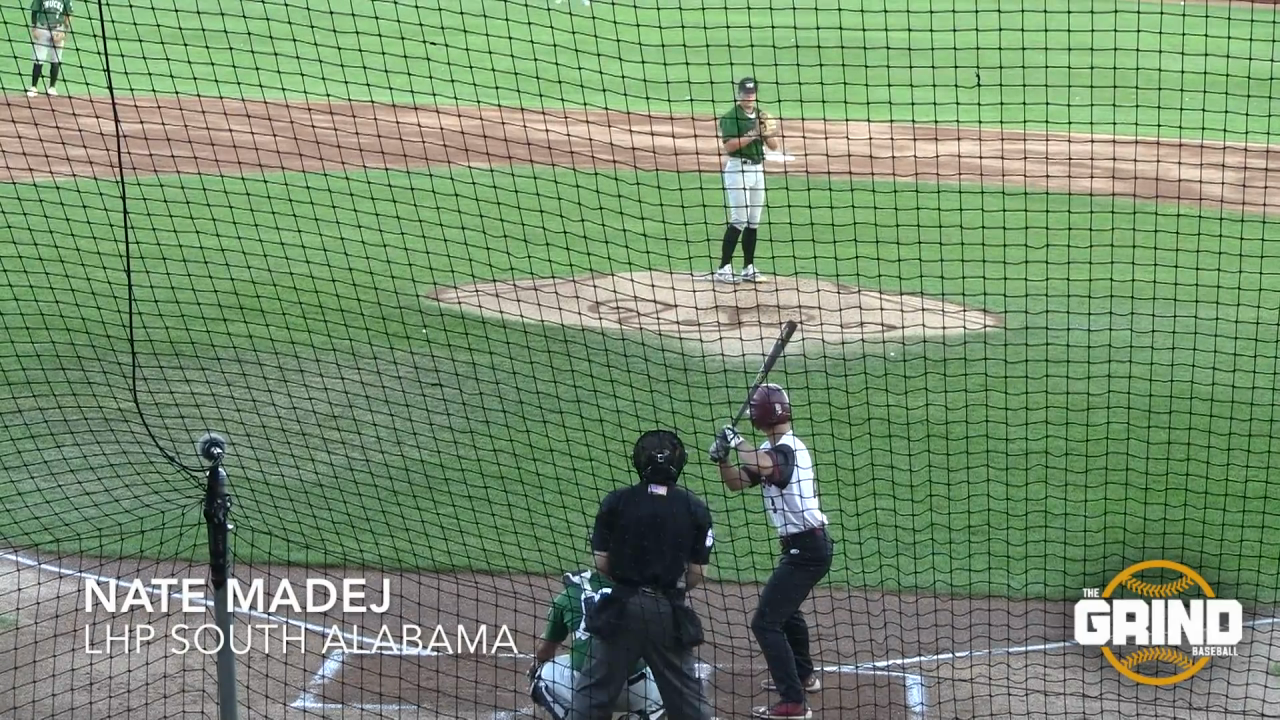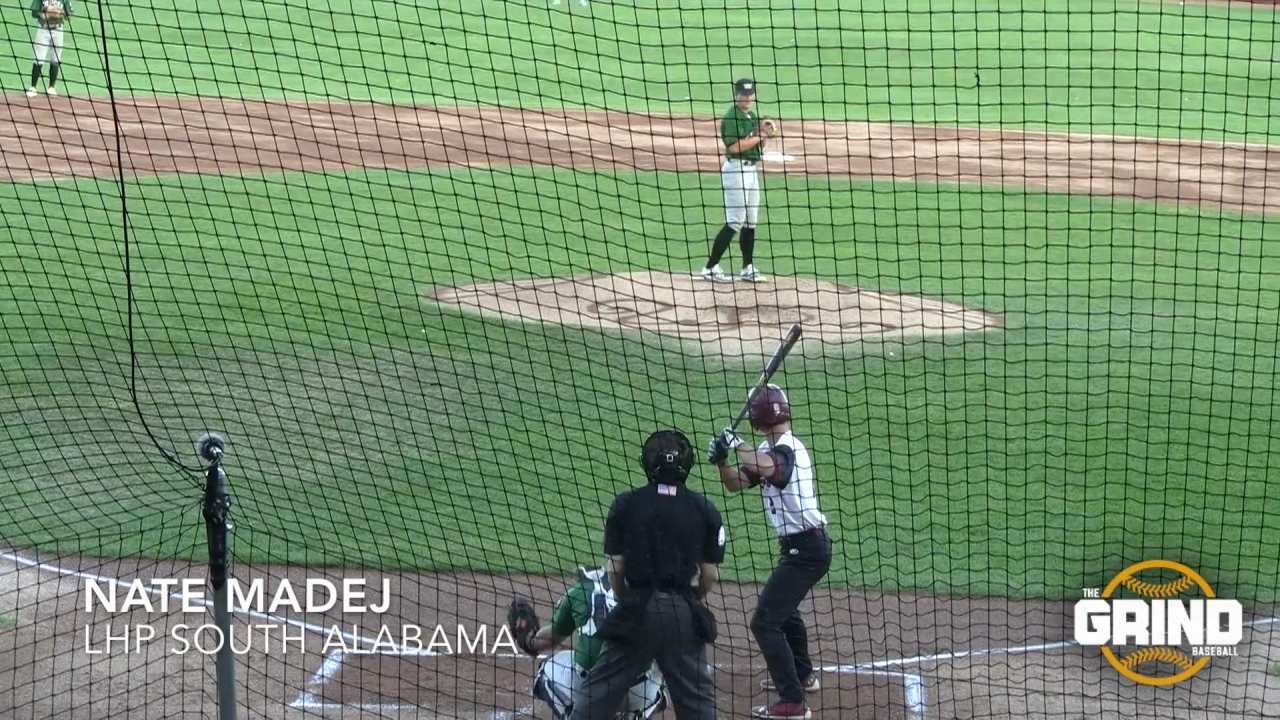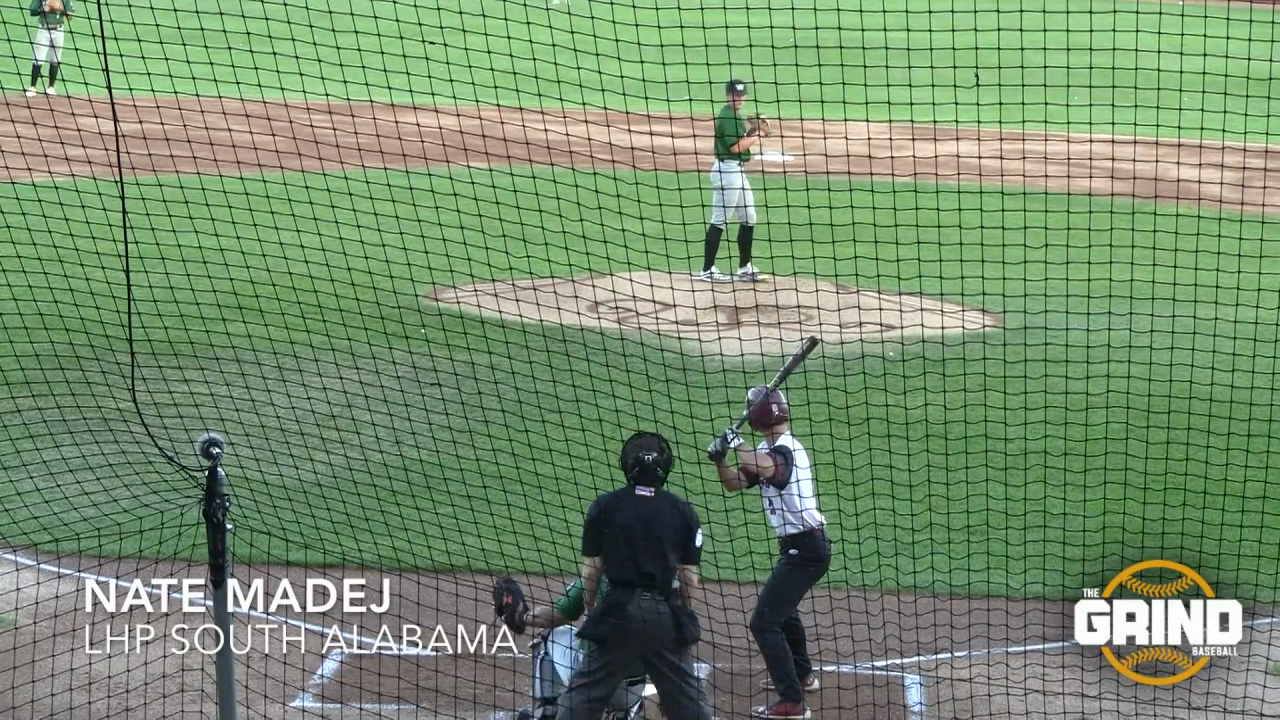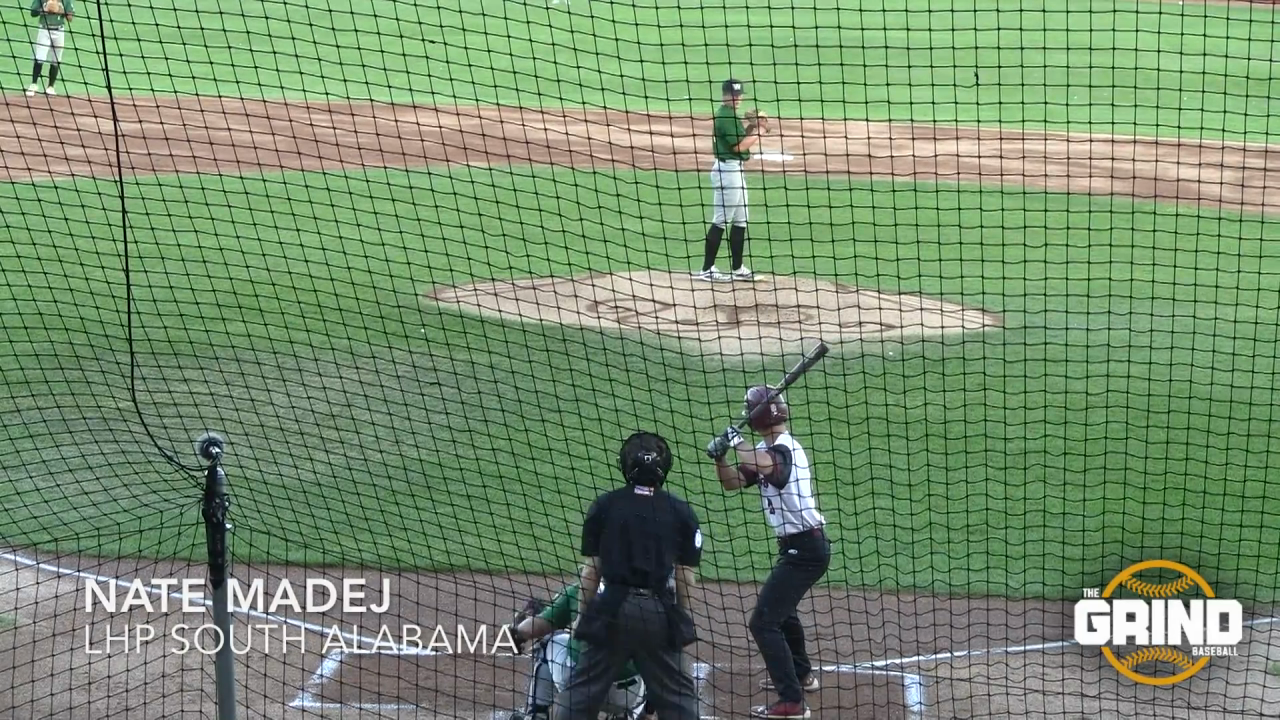
dt=0.3s
person 1, frame 1
left shoulder: (788, 448)
right shoulder: (771, 449)
left elbow: (765, 467)
right elbow: (738, 483)
left wrist: (737, 442)
right wrist: (723, 458)
left hip: (807, 548)
right hip: (804, 546)
left knee: (765, 622)
right knee: (785, 609)
right ankle: (803, 675)
person 1, frame 2
left shoulder: (787, 449)
right shoulder: (769, 449)
left elbow: (767, 468)
right elbow: (736, 484)
left wrist: (736, 444)
right wrist: (721, 459)
left hip: (806, 548)
right hip: (802, 546)
left knee: (765, 622)
right knee: (783, 609)
right ankle: (802, 675)
person 1, frame 3
left shoulder: (786, 449)
right shoulder: (769, 450)
left elbow: (767, 469)
right elbow: (734, 483)
left wrist: (737, 444)
right wrist: (720, 458)
left hip: (805, 548)
right hip: (801, 546)
left knee: (763, 622)
right knee: (782, 609)
right ankle: (801, 674)
person 1, frame 4
left shoulder: (785, 448)
right shoulder: (768, 449)
left elbow: (766, 467)
right elbow: (732, 482)
left wrist: (737, 442)
right wrist: (720, 457)
left hip: (804, 548)
right hip: (800, 546)
left knee: (763, 622)
right knee: (781, 608)
right ankle: (801, 674)
person 2, frame 1
left shoulder: (616, 501)
right shoulder: (695, 508)
left elbow: (600, 562)
right elbow: (697, 573)
left hip: (623, 607)
right hip: (670, 612)
left knee: (593, 689)
right knee: (687, 693)
person 2, frame 2
left shoulder: (626, 504)
right shoulder: (704, 509)
left elbow: (614, 567)
right elbow: (710, 573)
left hip: (638, 609)
right hip: (683, 613)
left knee: (598, 689)
right knee: (697, 694)
person 2, frame 3
left shoulder: (605, 506)
right shoulder: (683, 511)
left elbow: (591, 570)
right elbow: (689, 575)
left wrist: (590, 610)
right wrist: (685, 616)
left hip: (619, 610)
right hip: (665, 611)
left knee: (584, 692)
right knee: (687, 693)
person 2, frame 4
left shoulder: (604, 506)
right shoulder: (681, 511)
left elbow: (591, 570)
right elbow: (685, 576)
left wrist: (586, 614)
right wrist: (681, 618)
left hip: (613, 609)
right hip: (660, 611)
left knee: (581, 691)
right knee: (678, 695)
person 3, frame 1
left shoulder: (761, 115)
right shoulder: (731, 117)
left elbow: (773, 146)
right elbow: (729, 146)
left wrist: (767, 132)
right wrist: (753, 134)
left hip: (757, 169)
right hip: (738, 169)
left knee: (753, 222)
right knee: (739, 221)
left ankle: (748, 268)
right ankle: (724, 267)
person 3, frame 2
left shoulder: (753, 116)
right shoulder: (731, 118)
left elbow: (759, 145)
right elbow: (734, 147)
left wrist: (764, 134)
right wrist: (758, 136)
left hip: (751, 170)
right hip: (736, 170)
left knee: (750, 222)
right knee: (735, 222)
left ankle: (747, 268)
right ankle: (710, 267)
person 3, frame 3
left shoulder: (735, 116)
right shoulder: (726, 117)
right elbow: (736, 147)
left wrist: (753, 131)
right wrist: (758, 134)
left hip: (737, 170)
right hip: (727, 171)
left knee: (749, 219)
right knee: (719, 221)
left ankle: (745, 267)
right ankle: (707, 269)
person 3, frame 4
left shoulder: (730, 114)
right shoulder: (725, 116)
left elbow: (740, 139)
right elbow: (739, 146)
left wrist: (751, 127)
right wrist: (759, 131)
left hip: (734, 170)
right hip: (727, 170)
left knee: (740, 221)
right knee: (721, 221)
left ankle: (737, 268)
right ankle: (707, 269)
